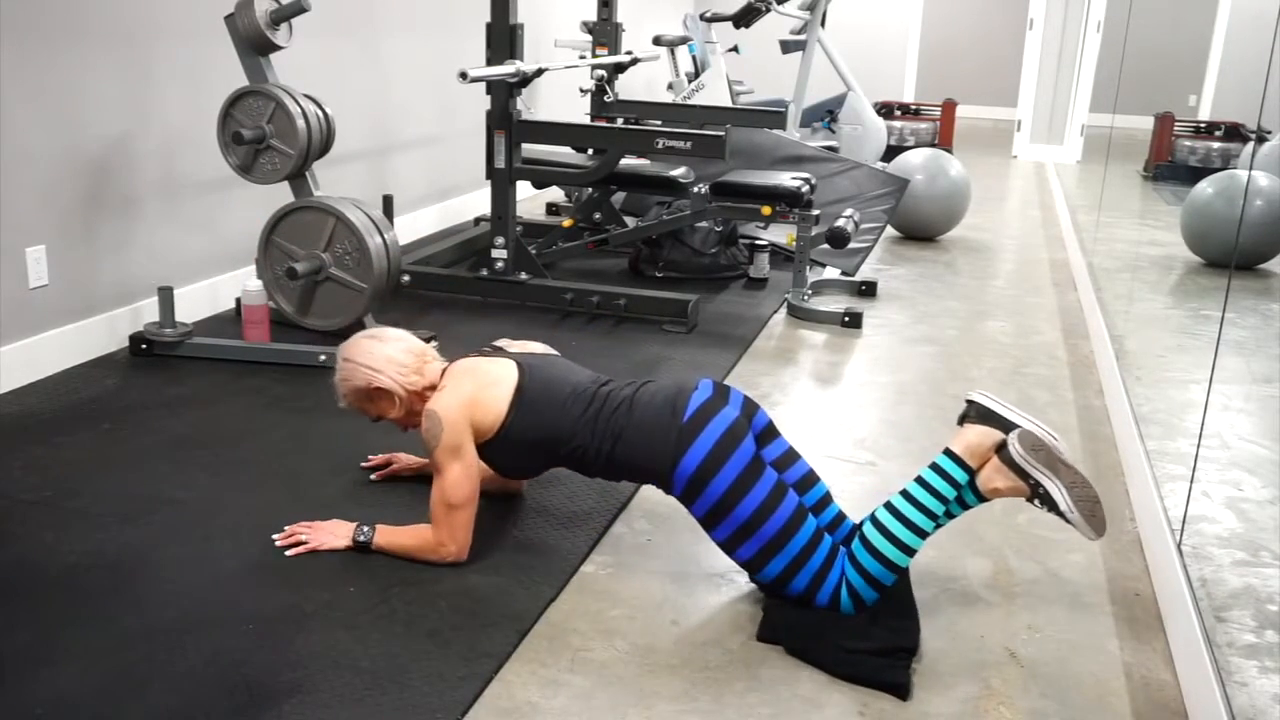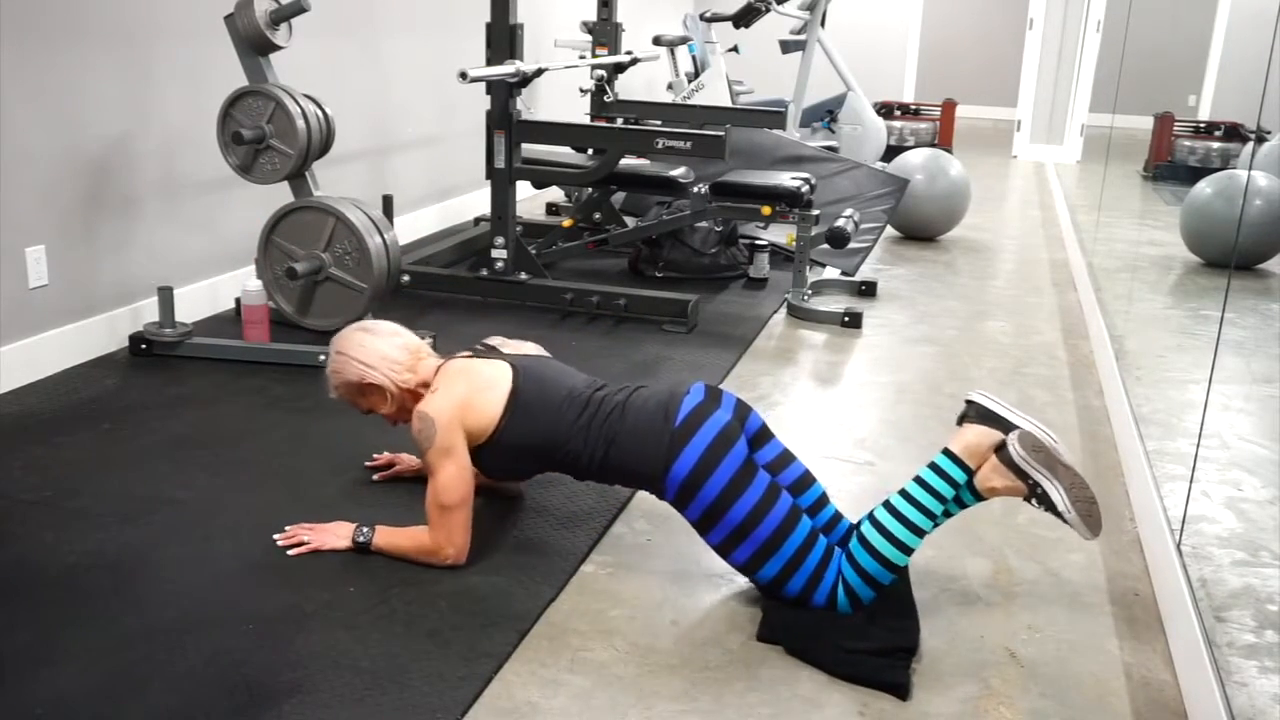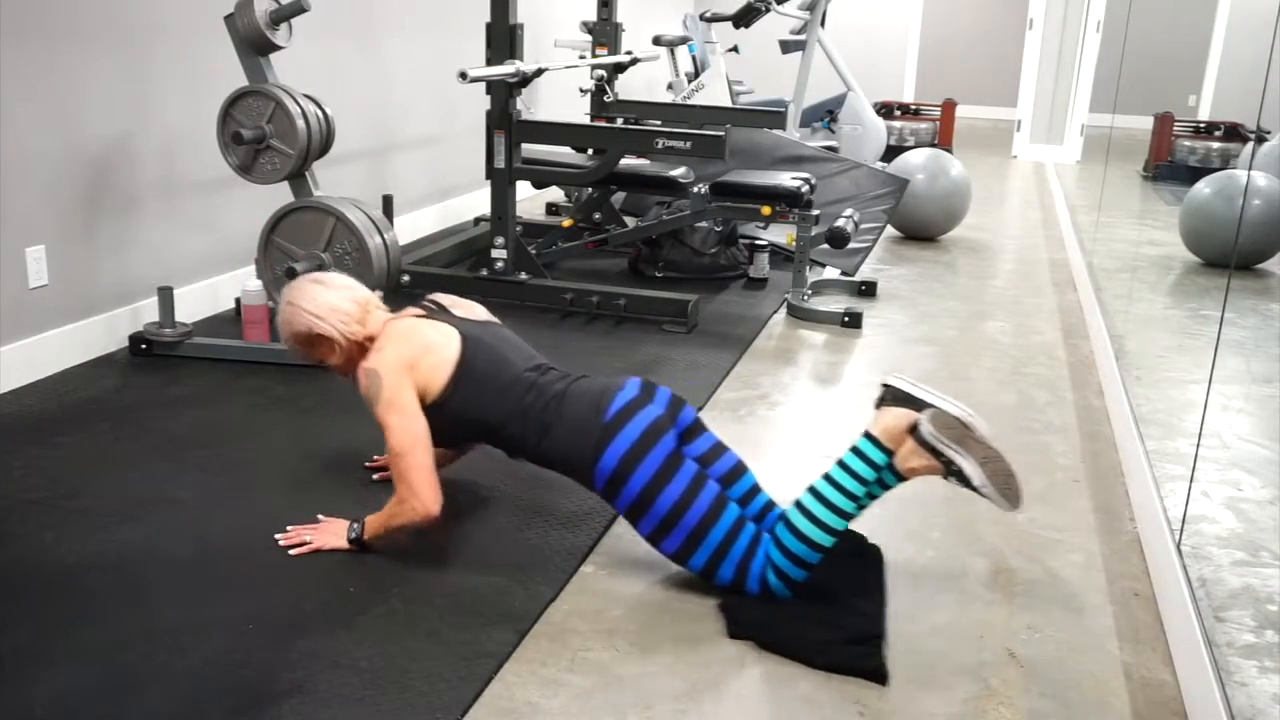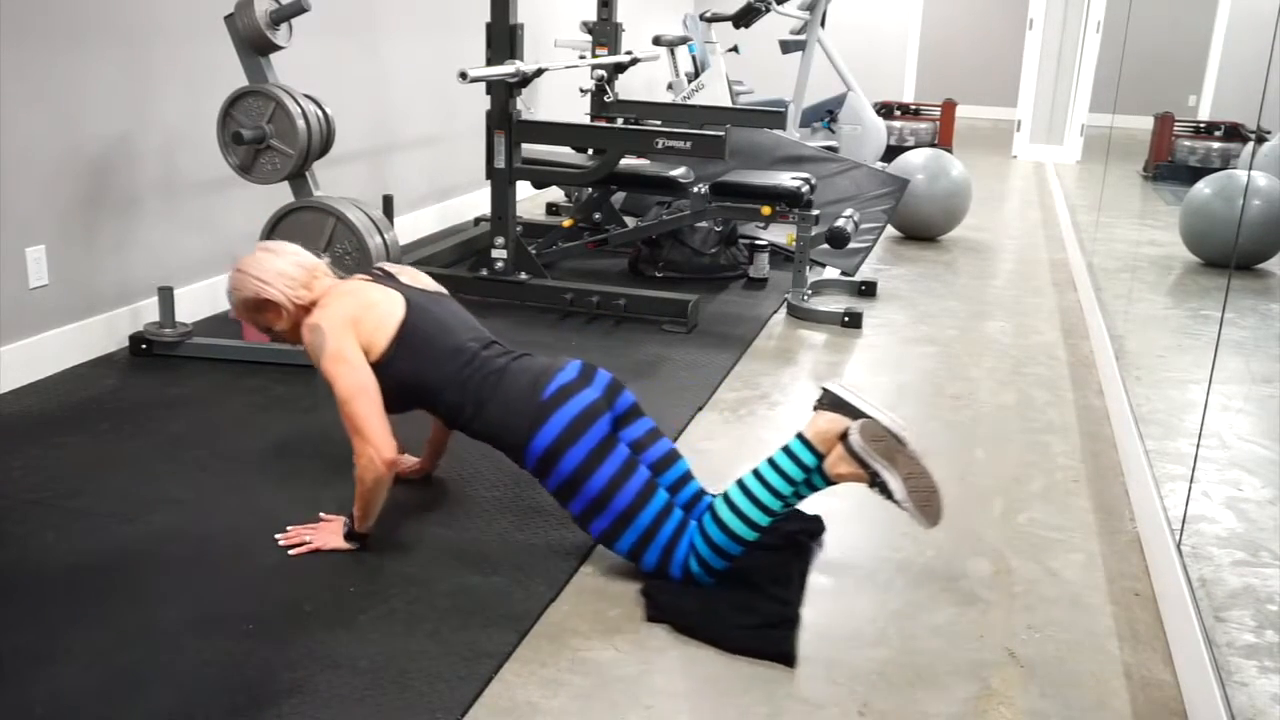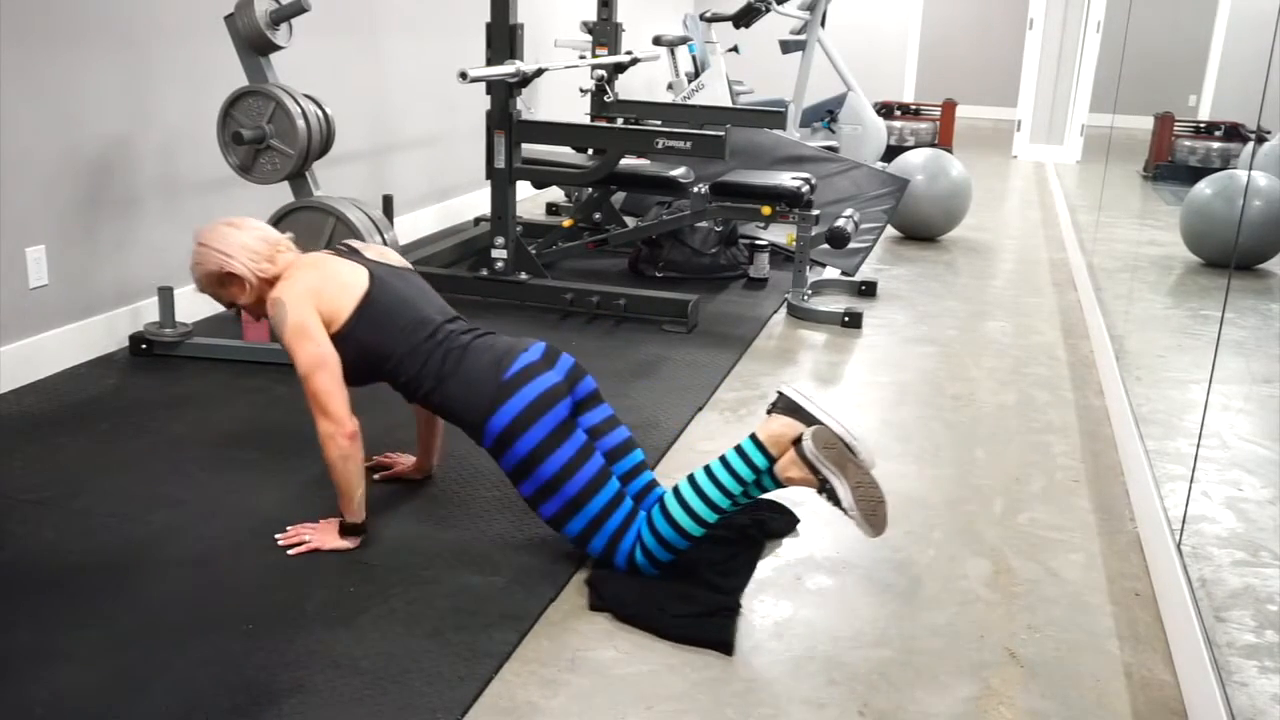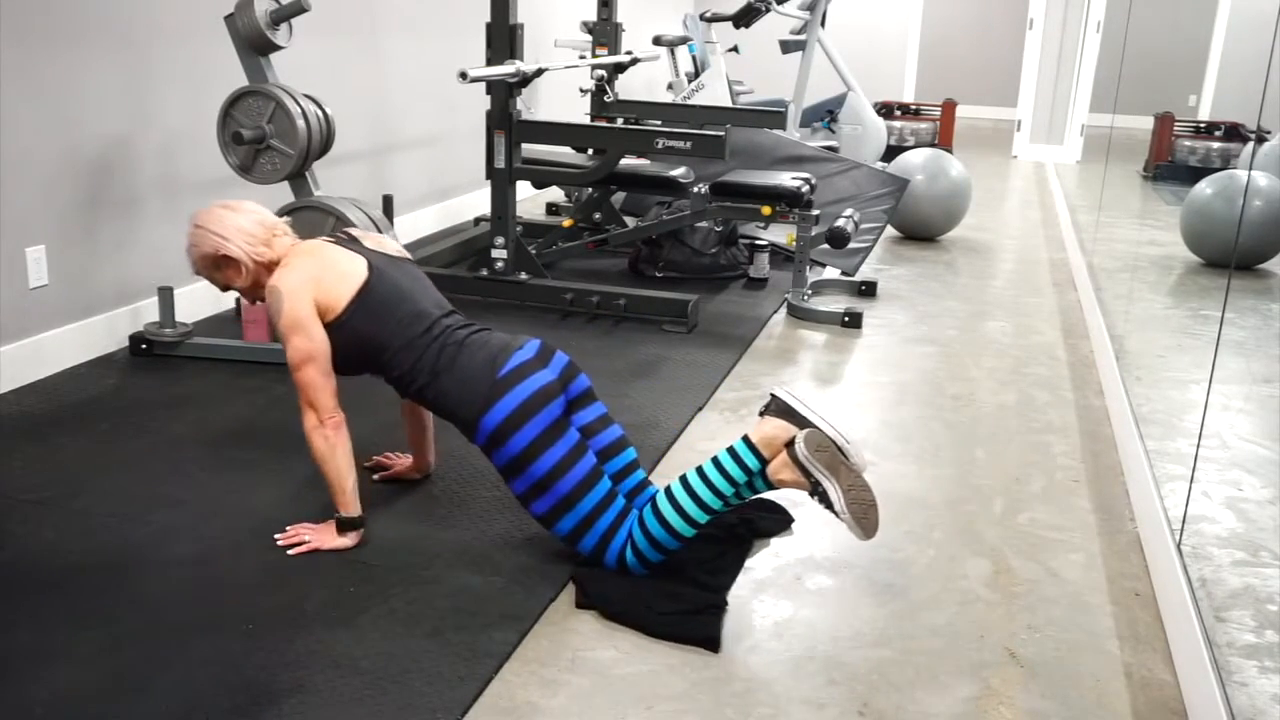
dt=0.4s
person 1, frame 1
left shoulder: (444, 410)
right shoulder: (497, 358)
left elbow: (451, 543)
right elbow: (516, 465)
left wrist: (358, 533)
right wrist: (433, 466)
left hip: (697, 452)
right hip: (717, 408)
left knee: (841, 588)
right knee: (842, 555)
left ankle: (975, 456)
right ankle: (984, 452)
person 1, frame 2
left shoulder: (437, 412)
right shoulder: (489, 352)
left elbow: (448, 547)
left wrist: (358, 535)
right wrist: (432, 466)
left hip: (689, 457)
right hip: (710, 413)
left knee: (838, 588)
right knee: (840, 550)
left ankle: (976, 460)
right ankle: (979, 446)
person 1, frame 3
left shoulder: (381, 367)
right shoulder: (442, 305)
left elbow: (421, 508)
left wrist: (355, 533)
right wrist: (427, 454)
left hip: (621, 449)
right hip: (645, 406)
left knee: (767, 569)
right knee: (773, 537)
left ankle: (894, 439)
right ankle: (901, 431)
person 1, frame 4
left shoulder: (326, 325)
right shoulder: (392, 274)
left elbow: (376, 454)
left wrist: (355, 530)
right wrist: (428, 462)
left hip: (555, 428)
right hip: (585, 387)
left knee: (694, 557)
right knee: (706, 523)
left ankle: (827, 442)
right ankle: (831, 433)
person 1, frame 5
left shoulder: (292, 297)
right shoulder: (359, 250)
left elbow: (341, 428)
left wrist: (350, 526)
right wrist: (425, 461)
left hip: (517, 407)
right hip: (547, 367)
left knee: (641, 547)
right knee: (652, 516)
left ankle: (779, 447)
right ankle: (783, 438)
person 1, frame 6
left shoulder: (291, 285)
right shoulder: (357, 240)
left elbow: (324, 418)
left wrist: (347, 524)
right wrist: (421, 461)
left hip: (508, 406)
right hip: (541, 365)
left knee: (632, 547)
right knee: (643, 510)
left ankle: (770, 448)
right ankle: (778, 439)
